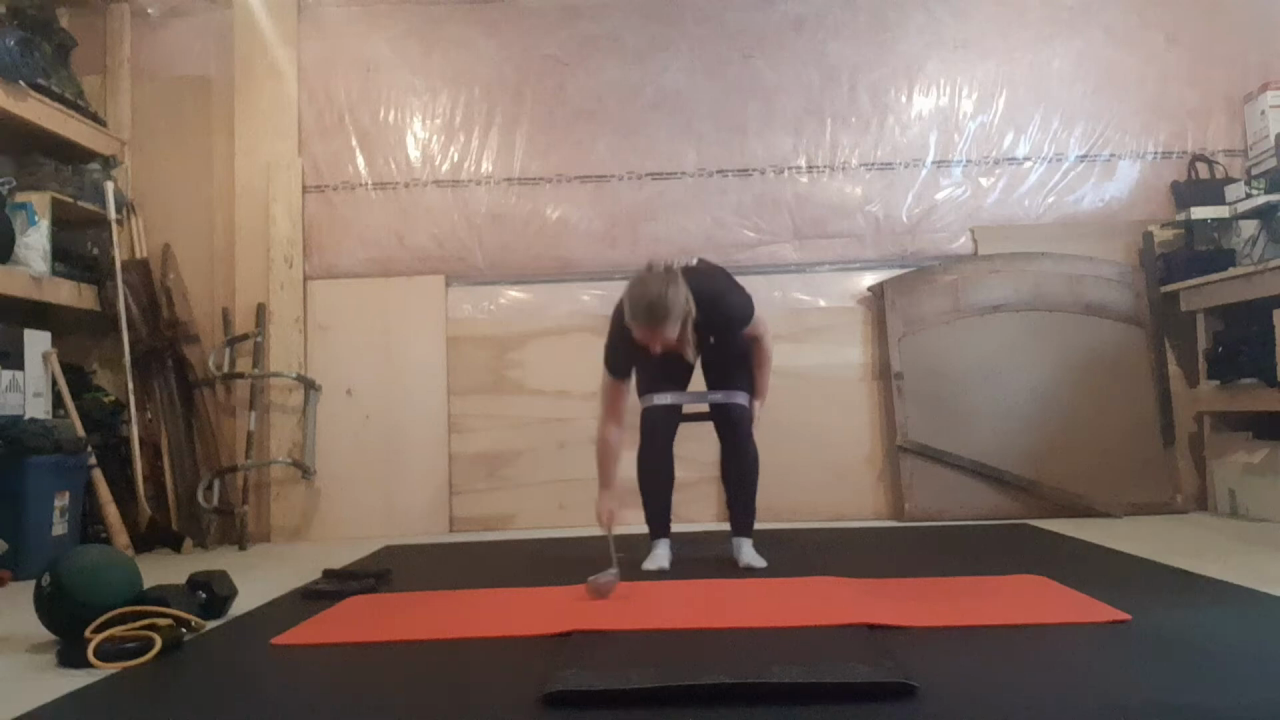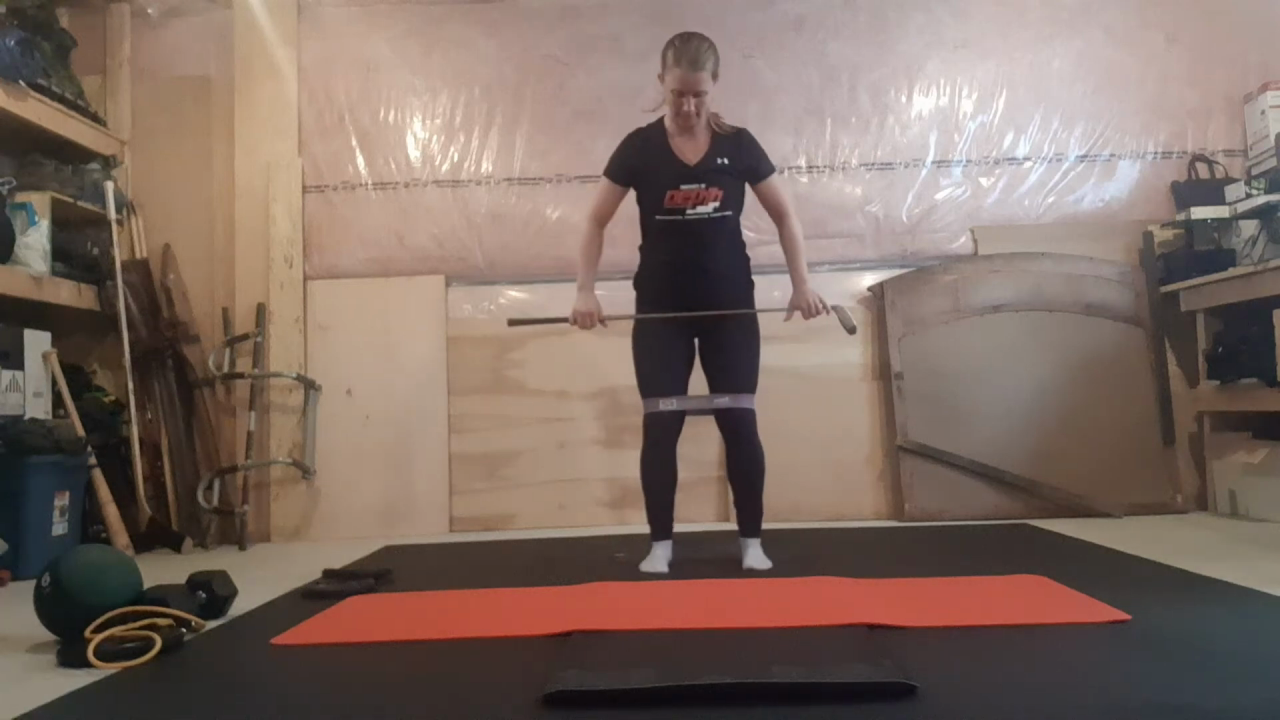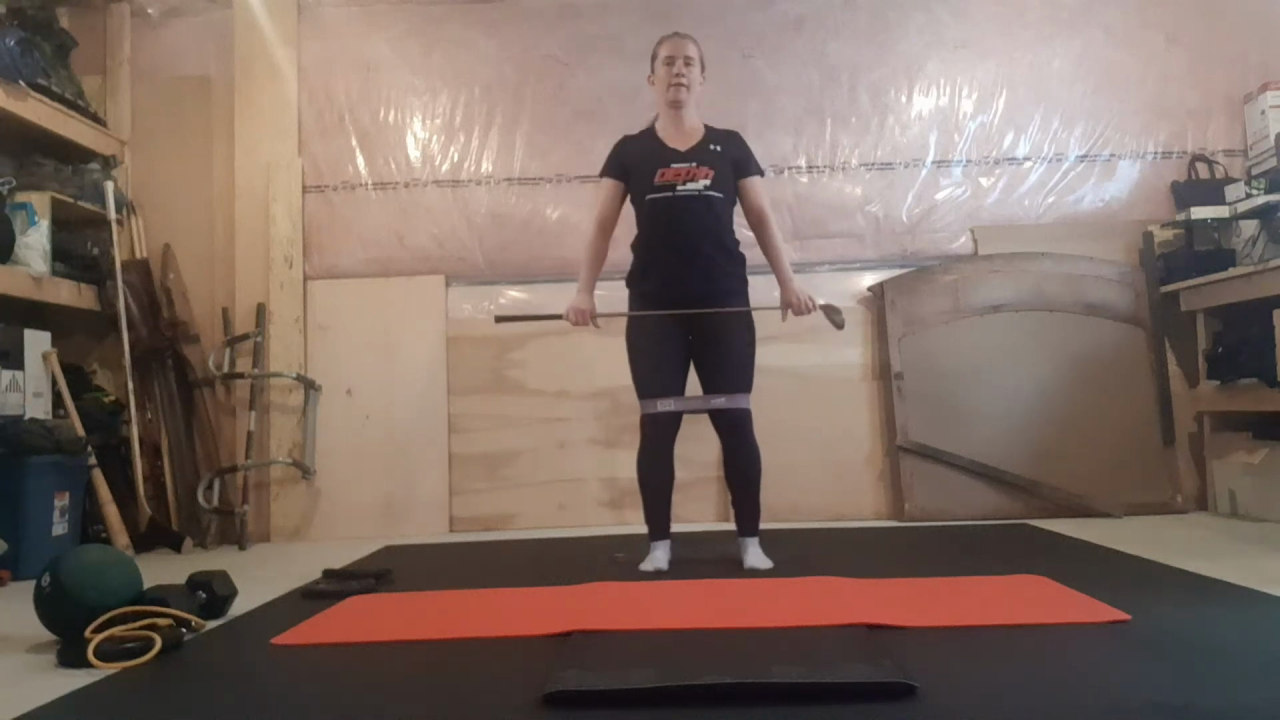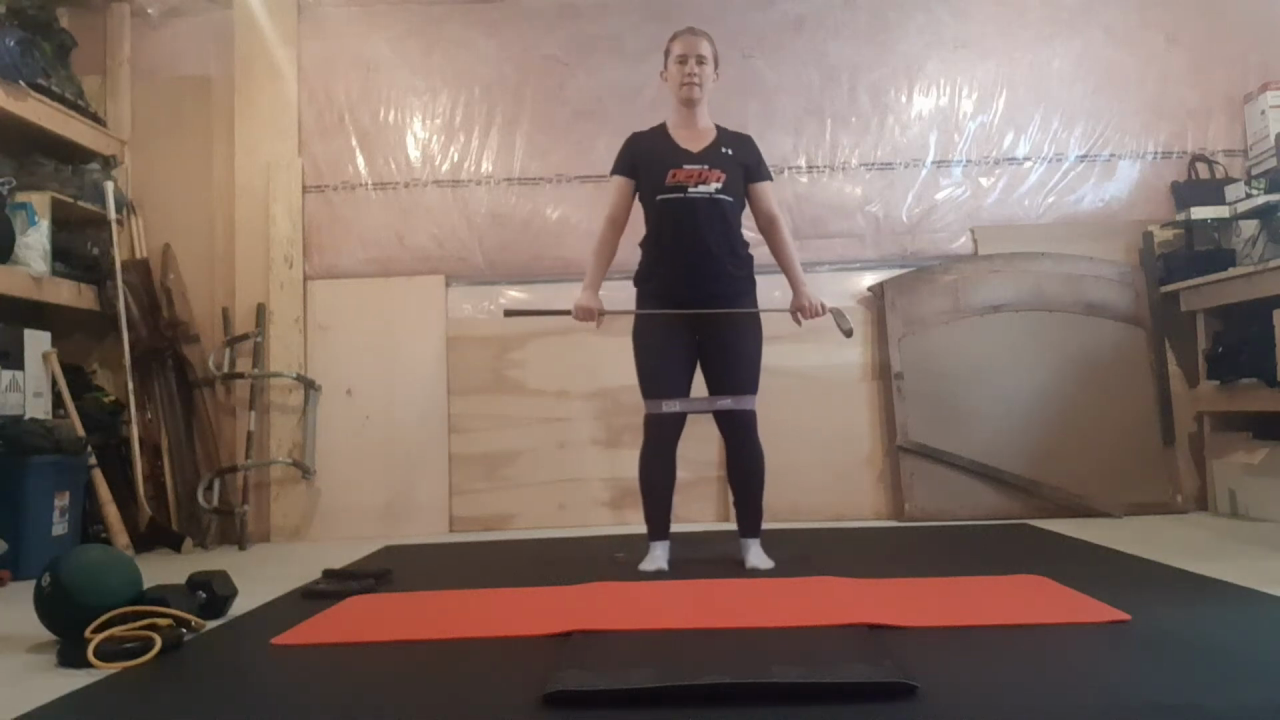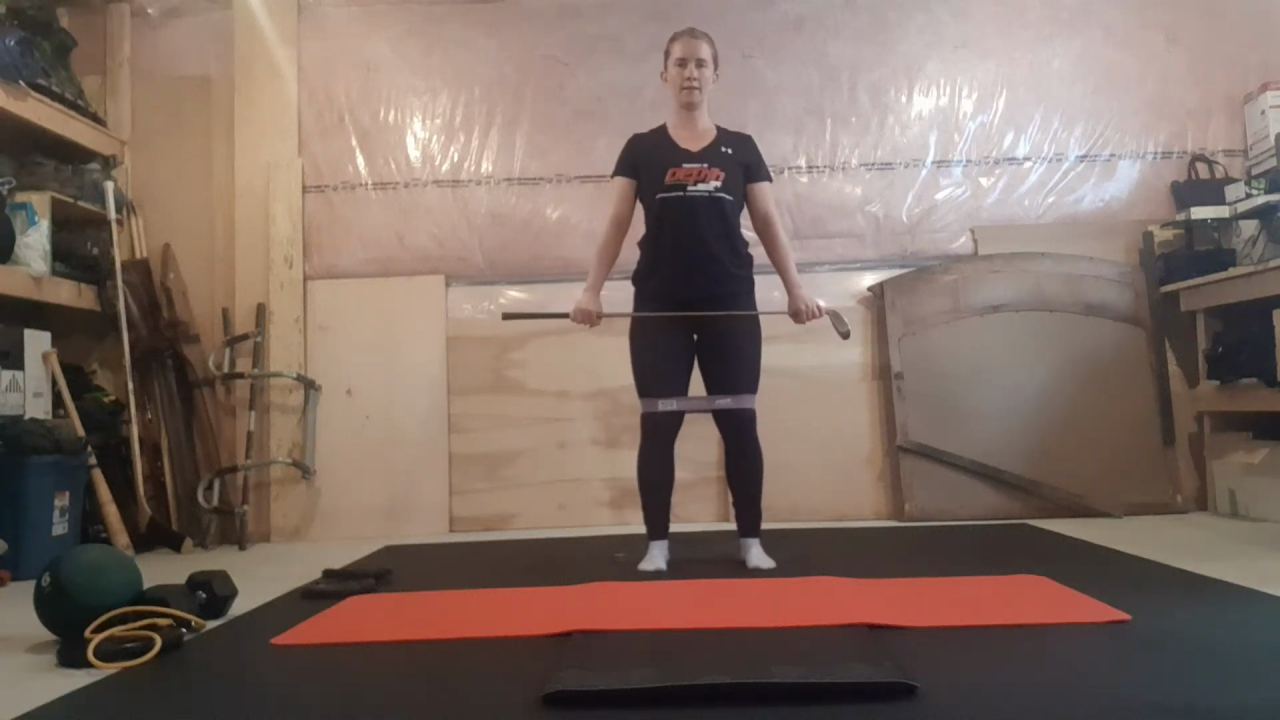
dt=1s
person 1, frame 1
left shoulder: (720, 301)
right shoulder: (625, 329)
left elbow: (760, 337)
right elbow: (611, 421)
left wrist: (759, 398)
right wrist: (606, 492)
left hip: (723, 342)
left knee: (736, 426)
right knee: (655, 429)
left ankle: (743, 540)
right ankle: (659, 542)
person 1, frame 2
left shoulder: (739, 145)
right shoulder: (639, 148)
left elbow: (783, 214)
right elbow: (596, 222)
left wrist: (802, 283)
right wrist: (585, 291)
left hip: (730, 307)
right hip: (660, 310)
left knee: (739, 423)
right knee: (660, 426)
left ankle: (752, 541)
right ankle: (660, 543)
person 1, frame 3
left shoulder: (730, 145)
right shoulder: (630, 150)
left elbow: (761, 217)
right elbow: (603, 226)
left wrist: (789, 283)
right wrist: (584, 291)
left hip: (724, 304)
right hip: (654, 307)
left knee: (735, 422)
right knee: (658, 425)
left ankle: (750, 540)
right ankle: (659, 544)
person 1, frame 4
left shoulder: (741, 148)
right shoulder: (641, 147)
left elbow: (771, 222)
right elbow: (613, 222)
left wrist: (800, 287)
right wrist: (590, 287)
left hip: (731, 306)
right hip: (661, 307)
left knee: (739, 423)
right knee: (661, 426)
left ankle: (751, 541)
right ankle: (658, 545)
person 1, frame 5
left shoulder: (741, 148)
right shoulder: (642, 148)
left elbow: (768, 224)
right elbow: (617, 224)
left wrist: (796, 290)
right wrist: (592, 290)
left hip: (730, 306)
right hip: (659, 308)
left knee: (739, 424)
right knee: (658, 426)
left ankle: (751, 541)
right ankle: (657, 544)
